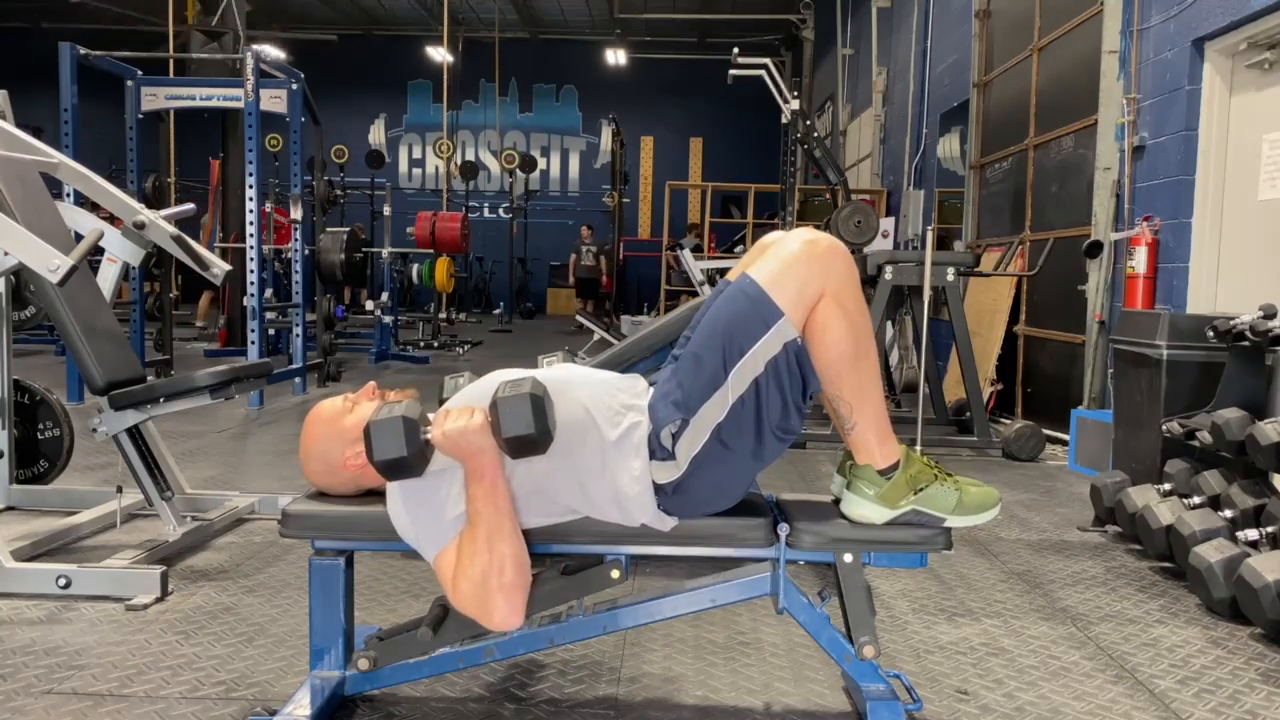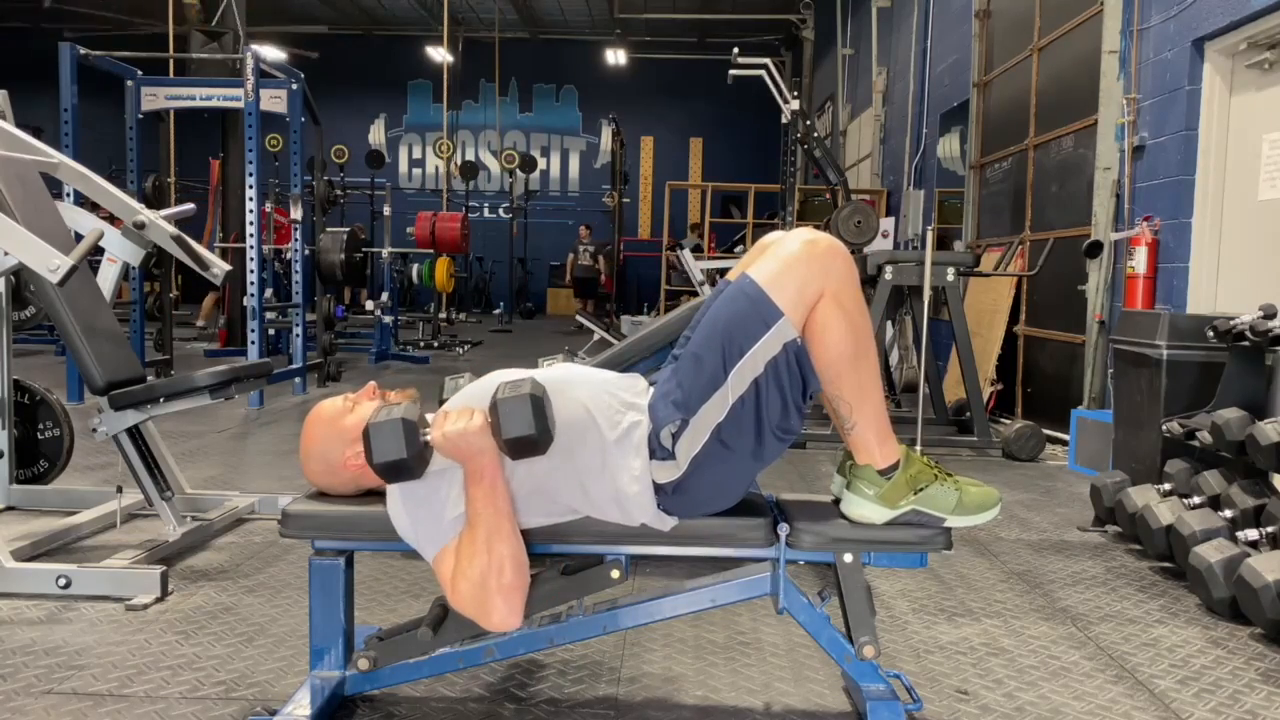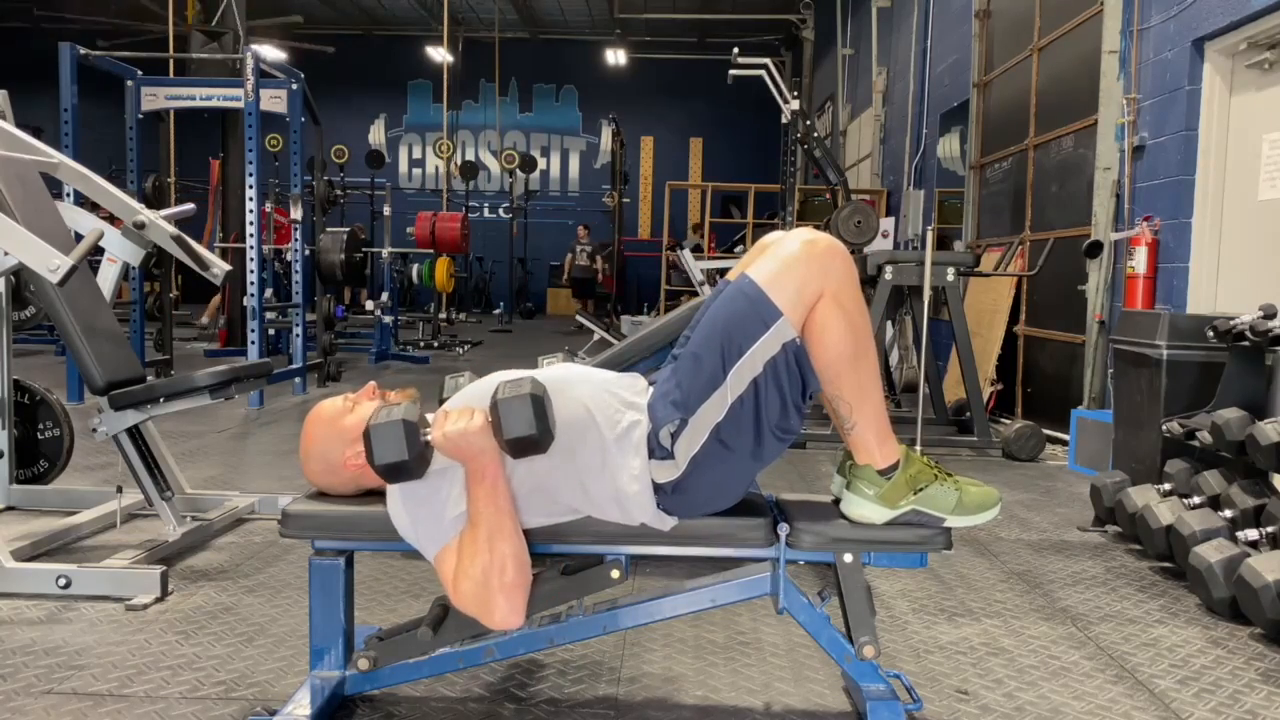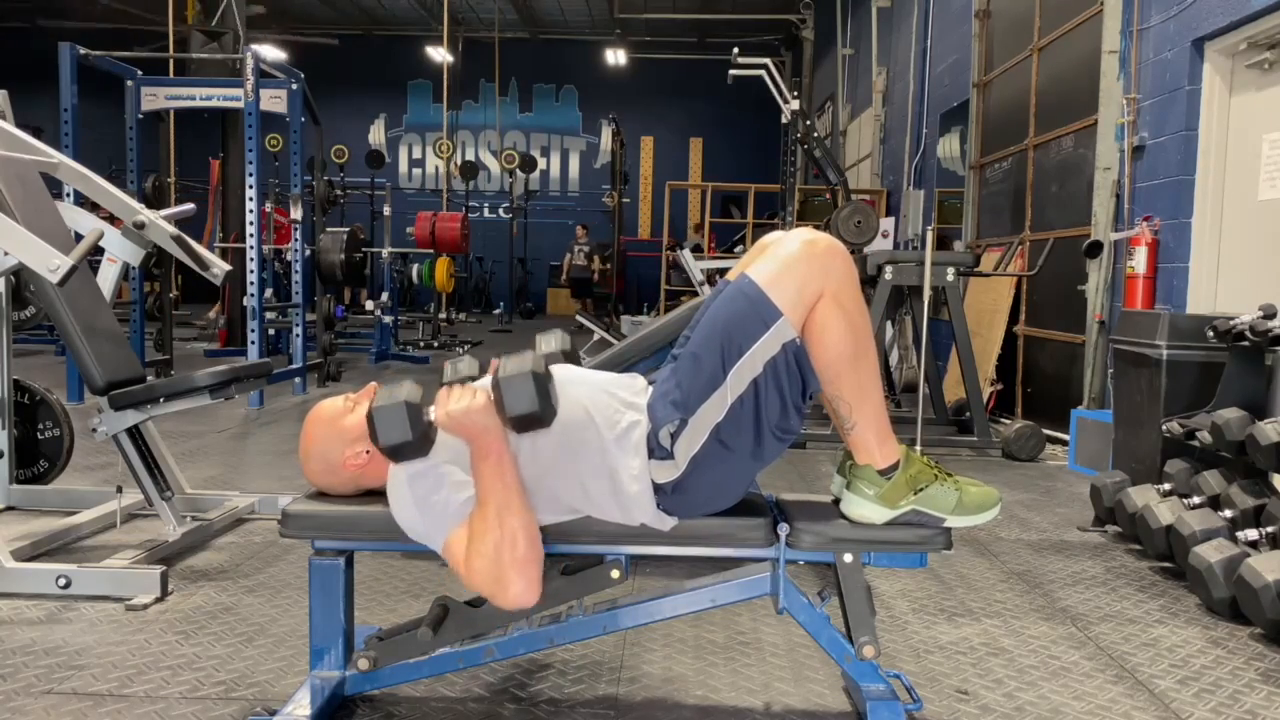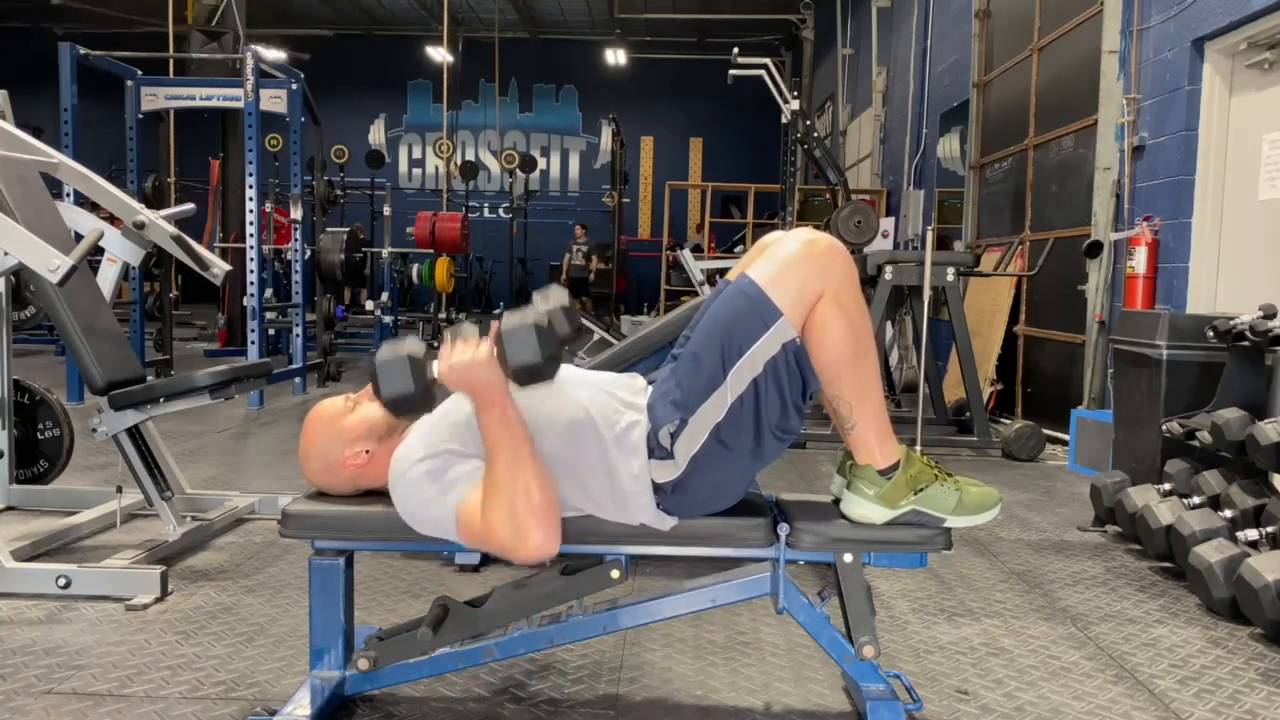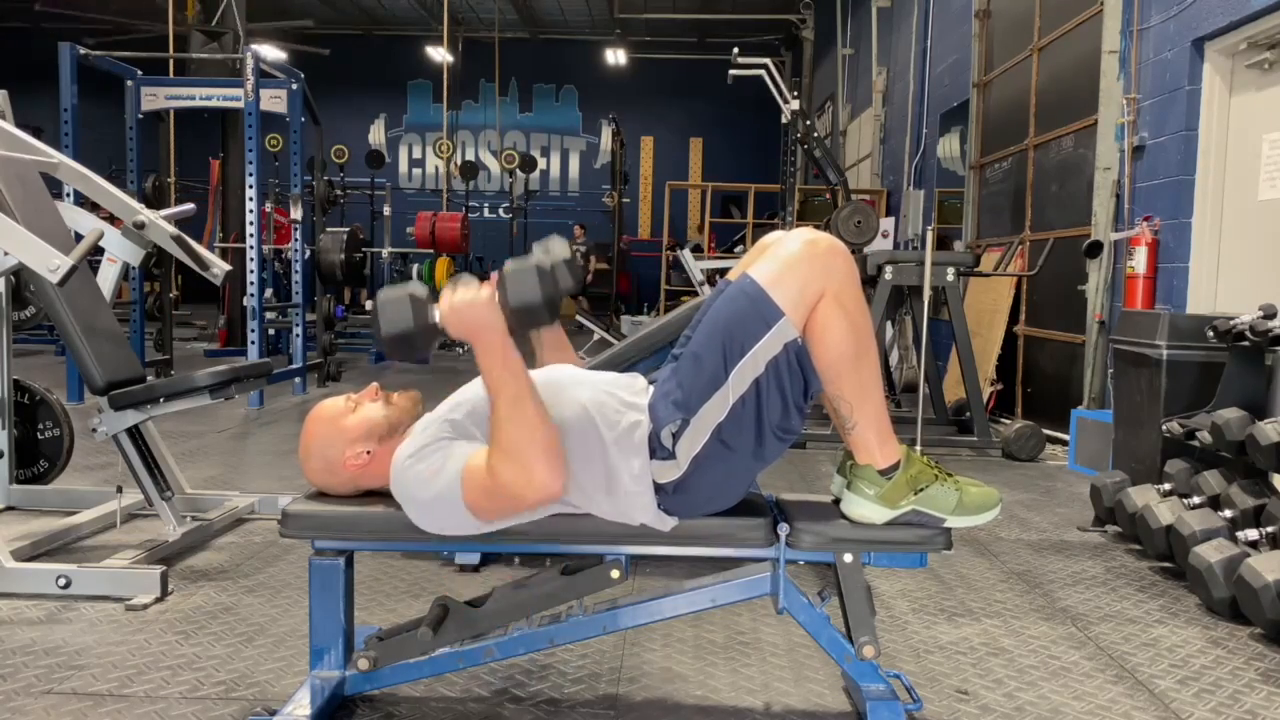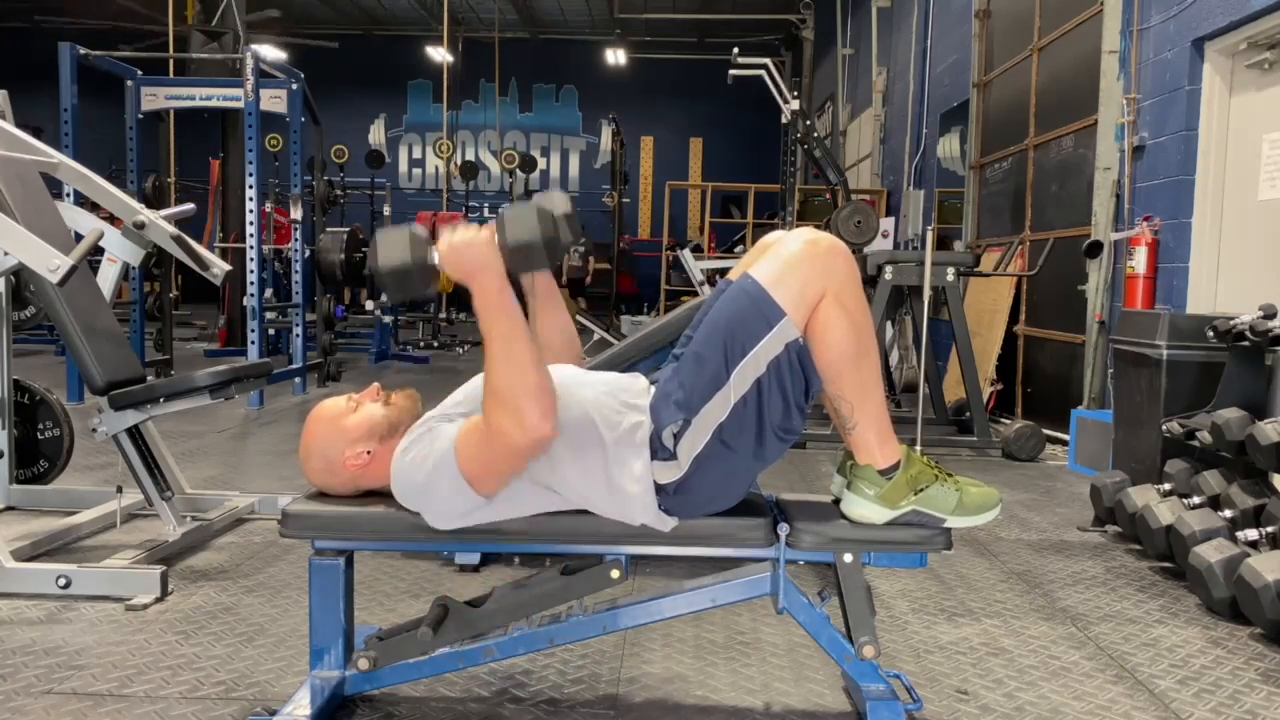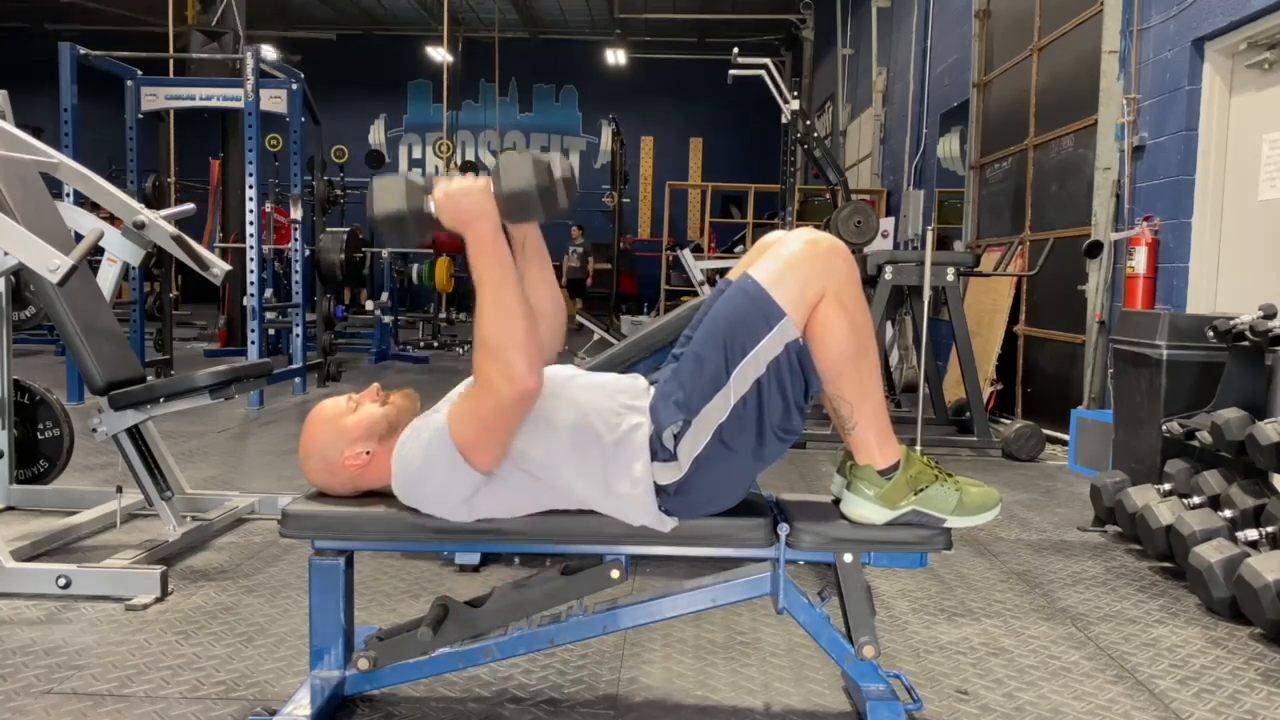
dt=0.1s
person 1, frame 1
left shoulder: (431, 448)
right shoulder: (421, 492)
right elbow: (501, 608)
right wrist: (479, 462)
left hip: (655, 407)
right hip: (677, 453)
left knee: (783, 250)
right knee: (814, 259)
left ankle: (866, 458)
right ankle: (884, 475)
person 1, frame 2
left shoulder: (434, 445)
right shoulder: (422, 490)
right elbow: (500, 611)
right wrist: (479, 463)
left hip: (657, 411)
right hip: (678, 453)
left knee: (785, 250)
right knee: (815, 258)
left ankle: (868, 459)
right ankle: (885, 476)
person 1, frame 3
left shoulder: (432, 446)
right shoulder: (422, 490)
right elbow: (503, 608)
right wrist: (481, 462)
left hip: (656, 407)
right hip: (678, 453)
left knee: (782, 251)
right knee: (814, 259)
left ankle: (868, 460)
right ankle: (884, 476)
person 1, frame 4
left shoulder: (432, 448)
right shoulder: (419, 484)
right elbow: (516, 586)
right wrist: (487, 439)
left hip: (655, 411)
right hip: (673, 455)
left knee: (783, 251)
right knee: (813, 257)
left ankle: (865, 453)
right ankle: (884, 474)
person 1, frame 5
left shoulder: (430, 435)
right shoulder: (421, 477)
right elbow: (535, 536)
left wrist: (508, 369)
right wrist: (490, 394)
left hip: (655, 408)
right hip: (676, 455)
left knee: (785, 251)
right knee: (813, 258)
left ankle: (868, 459)
right ankle: (884, 475)
person 1, frame 6
left shoulder: (436, 437)
right shoulder: (423, 473)
right elbow: (542, 478)
left wrist: (541, 315)
right wrist: (491, 337)
left hip: (656, 410)
right hip: (676, 453)
left knee: (783, 252)
right knee: (814, 257)
left ankle: (868, 459)
right ankle: (884, 476)
person 1, frame 7
left shoulder: (439, 435)
right shoulder: (423, 467)
left elbow: (566, 374)
right elbow: (534, 421)
left wrist: (535, 273)
right wrist: (485, 277)
left hip: (656, 406)
right hip: (677, 454)
left knee: (783, 251)
right knee: (815, 258)
left ankle: (868, 461)
right ankle: (885, 476)
person 1, frame 8
left shoulder: (446, 435)
right shoulder: (428, 466)
left elbow: (544, 343)
right elbow: (517, 383)
left wrist: (523, 229)
right wrist: (479, 231)
left hip: (658, 416)
right hip: (675, 451)
left knee: (783, 250)
right knee: (816, 258)
left ankle: (866, 461)
right ankle: (885, 477)
